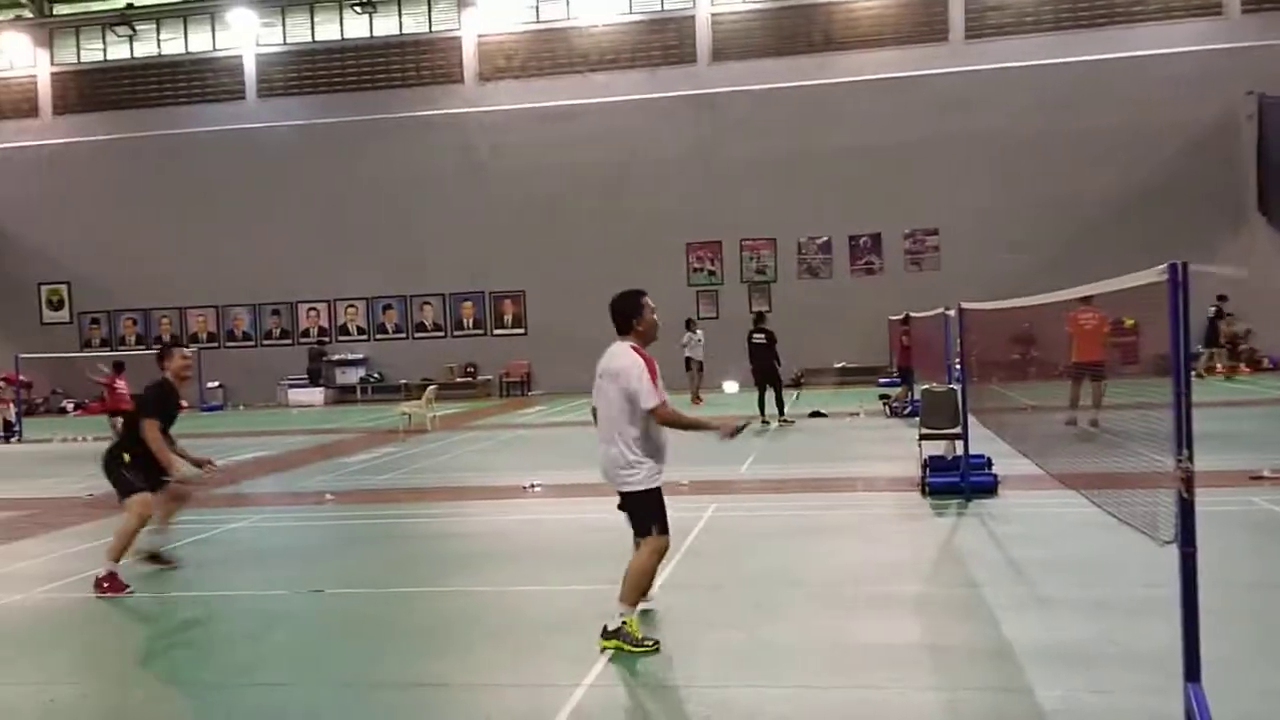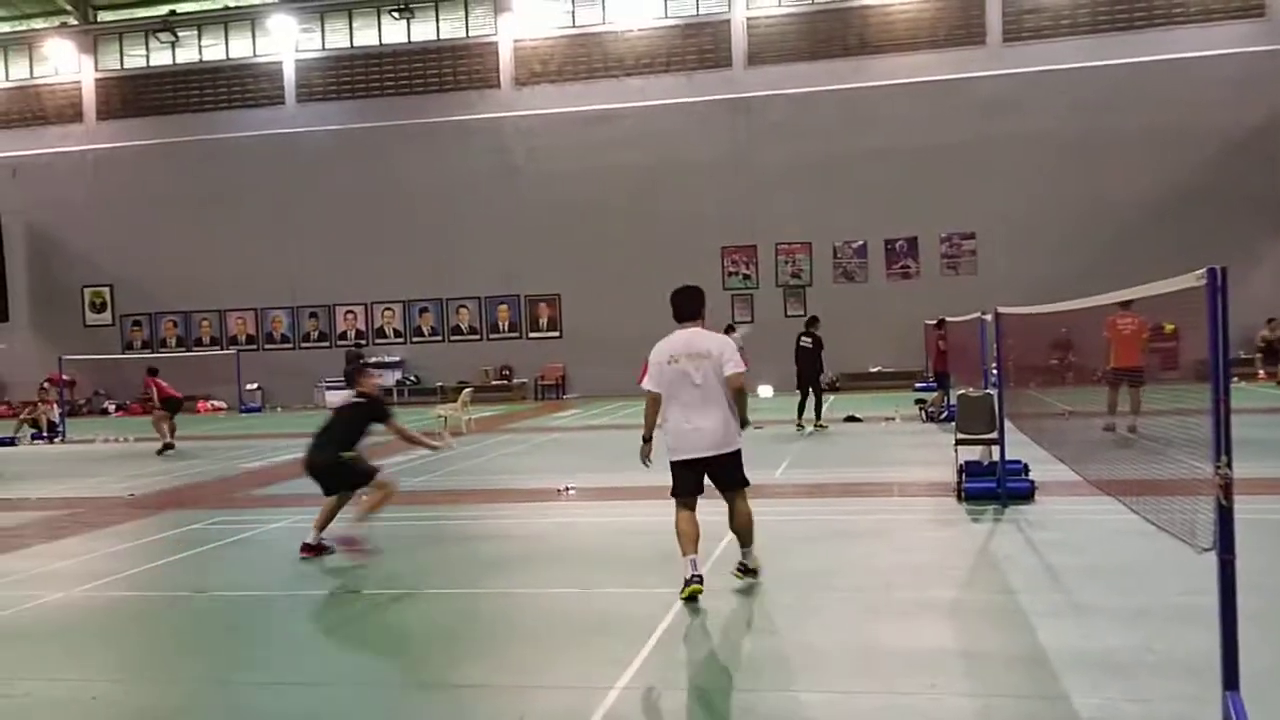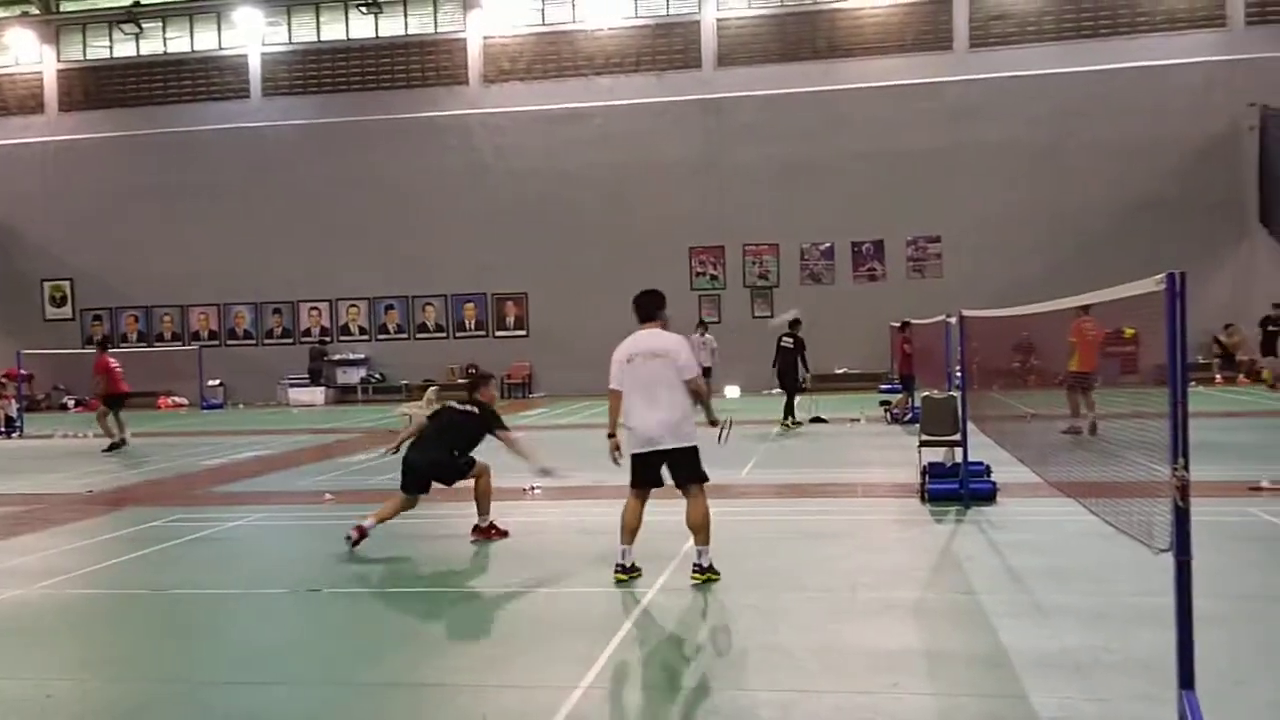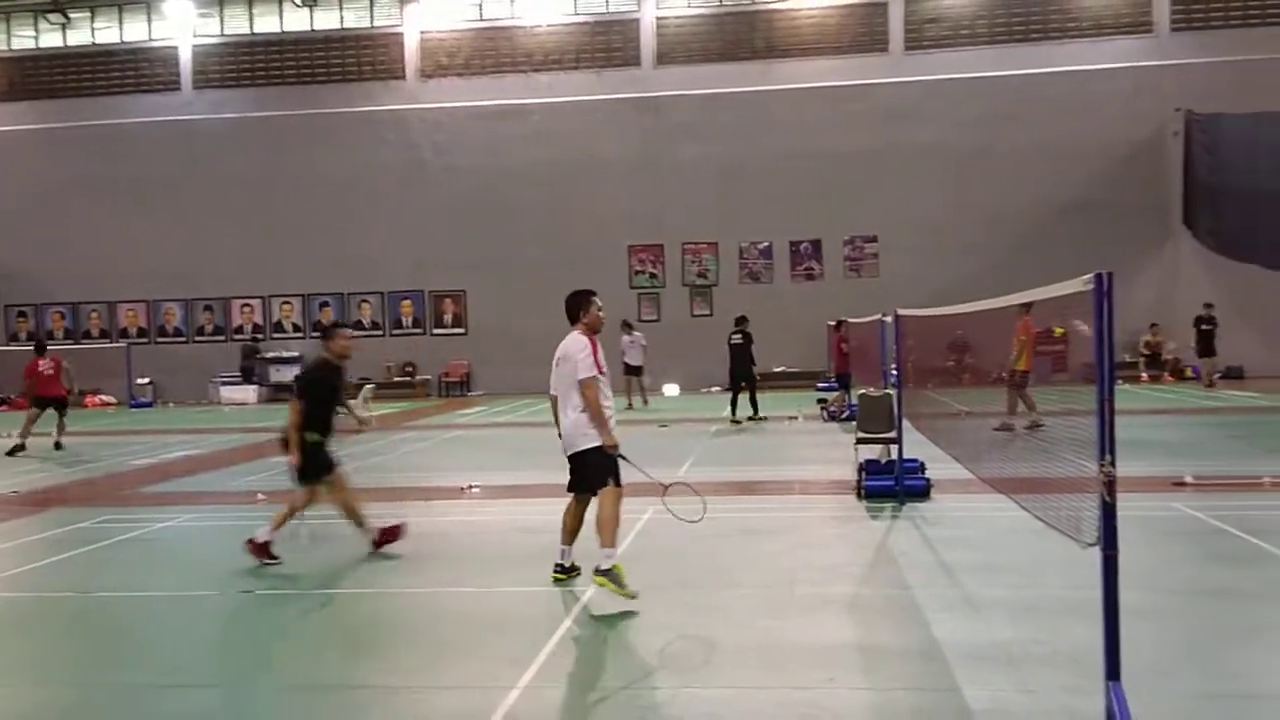
dt=0.5s
person 1, frame 1
left shoulder: (609, 358)
right shoulder: (638, 362)
left elbow: (598, 412)
right elbow: (663, 416)
right wrist: (715, 426)
left hip: (619, 462)
right hip: (638, 467)
left knee: (647, 531)
right knee: (655, 541)
left ankle: (637, 589)
right ankle: (618, 625)
person 1, frame 2
left shoulder: (661, 349)
right shoulder: (720, 343)
left elbow: (653, 399)
right elbow: (737, 385)
left wrist: (647, 439)
right wrist: (742, 415)
left hip: (682, 443)
right hip: (722, 438)
left knee: (685, 507)
right knee: (737, 498)
left ankle: (692, 574)
right ankle: (747, 561)
person 1, frame 3
left shoulder: (623, 350)
right shoulder: (675, 342)
left elbow: (615, 395)
right elbow: (695, 386)
left wrist: (612, 435)
right wrist: (710, 413)
left hip: (641, 435)
right hip: (677, 432)
left knee: (637, 496)
right knee: (695, 493)
left ankle: (623, 562)
right ankle: (702, 563)
person 1, frame 4
left shoulder: (563, 348)
right shoulder: (585, 343)
left elbow: (555, 398)
right elbow: (589, 391)
left wrist: (562, 433)
right wrist: (606, 433)
left hip: (575, 435)
right hip: (592, 434)
left knee: (581, 497)
right knee: (611, 492)
left ankle: (564, 563)
right ankle: (607, 568)
person 2, frame 1
left shoulder: (172, 393)
right shoulder: (158, 391)
right elbow: (149, 432)
left wrist: (192, 459)
right wrist: (172, 468)
left hip: (144, 460)
right hip: (124, 460)
left knee: (179, 494)
right knee: (143, 510)
left ankle: (155, 548)
right ankle: (106, 575)
person 2, frame 2
left shoulder: (347, 406)
right shoulder: (371, 402)
right elbow: (400, 432)
right wrist: (432, 444)
left hip: (315, 459)
right hip: (332, 459)
left knee: (343, 495)
right knee: (387, 487)
left ankle: (311, 543)
right ankle: (353, 534)
person 2, frame 3
left shoulder: (450, 406)
right shoulder: (486, 414)
left elbow: (421, 424)
right elbow: (509, 439)
left wrist: (396, 443)
right wrist: (534, 463)
left hip: (414, 456)
right hip: (440, 460)
left knee: (405, 501)
right knee: (483, 471)
left ankle: (363, 527)
right ankle: (483, 526)
person 2, frame 4
left shoulder: (336, 369)
right shoulder: (315, 373)
right elbow: (295, 410)
left wrist: (353, 412)
right wrist: (294, 450)
left hip: (313, 440)
right hip: (306, 442)
left knee: (307, 494)
right knee: (341, 487)
left ankle: (262, 539)
right ankle: (372, 535)
